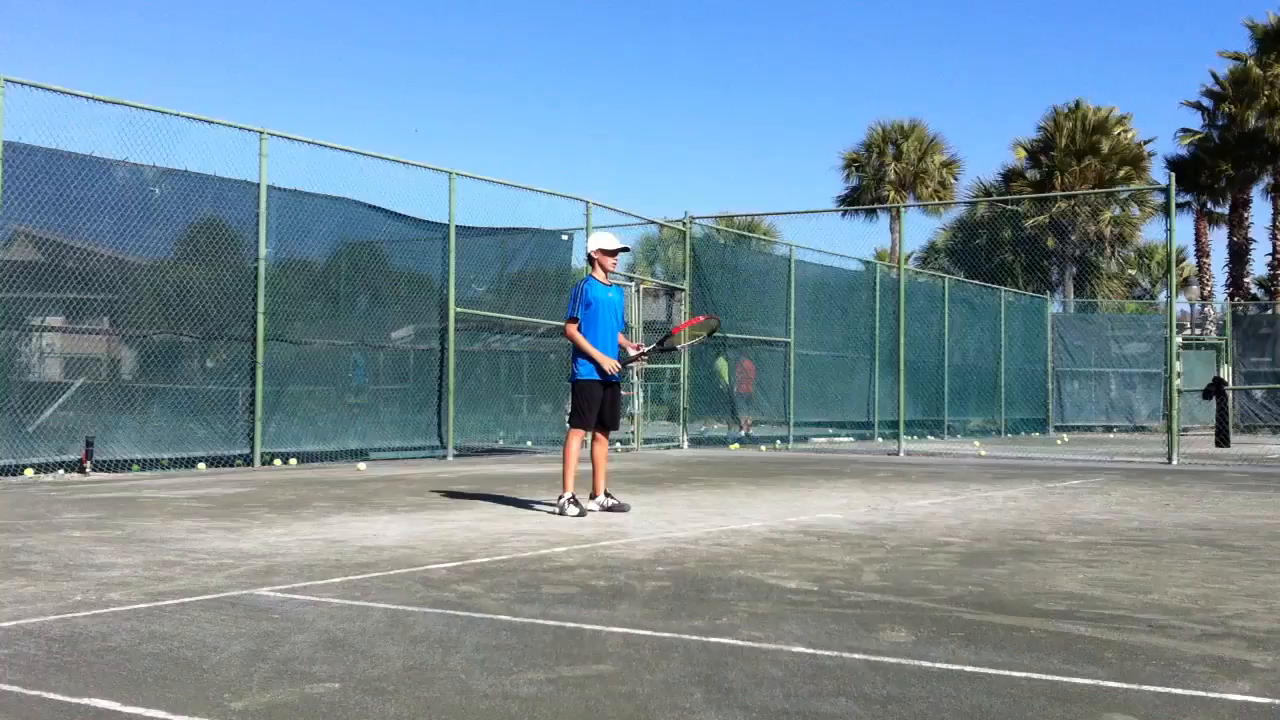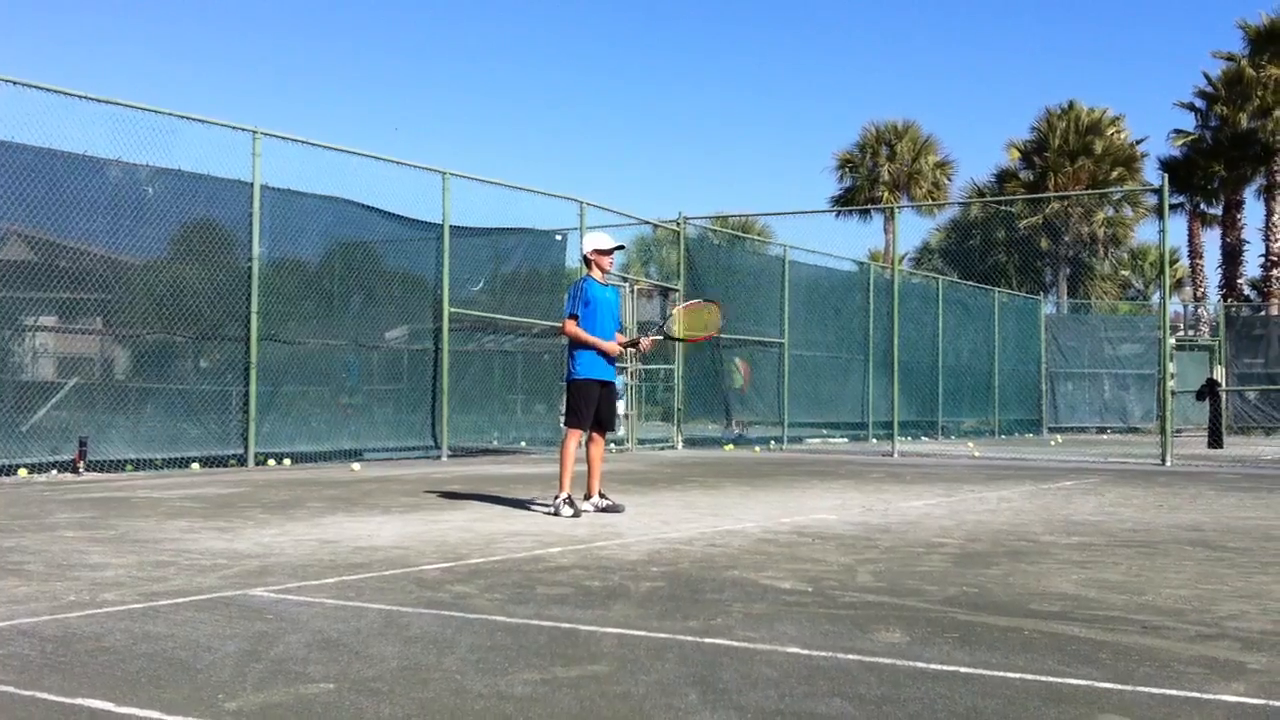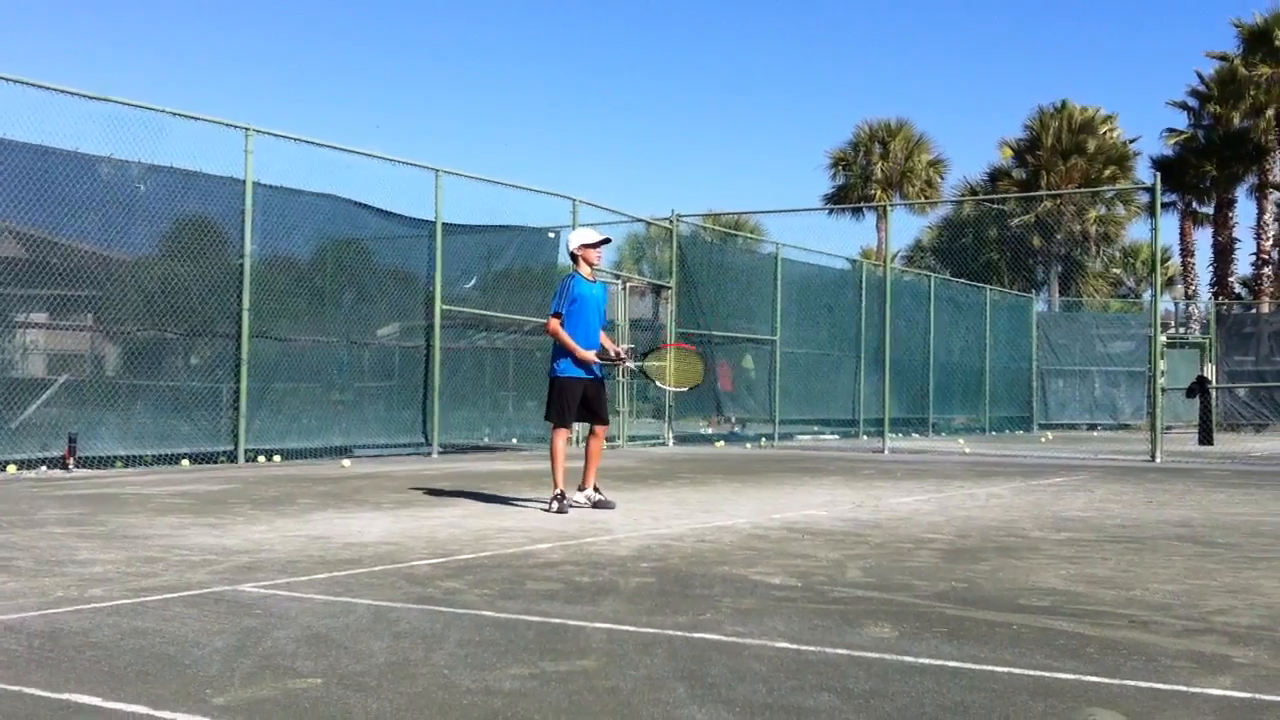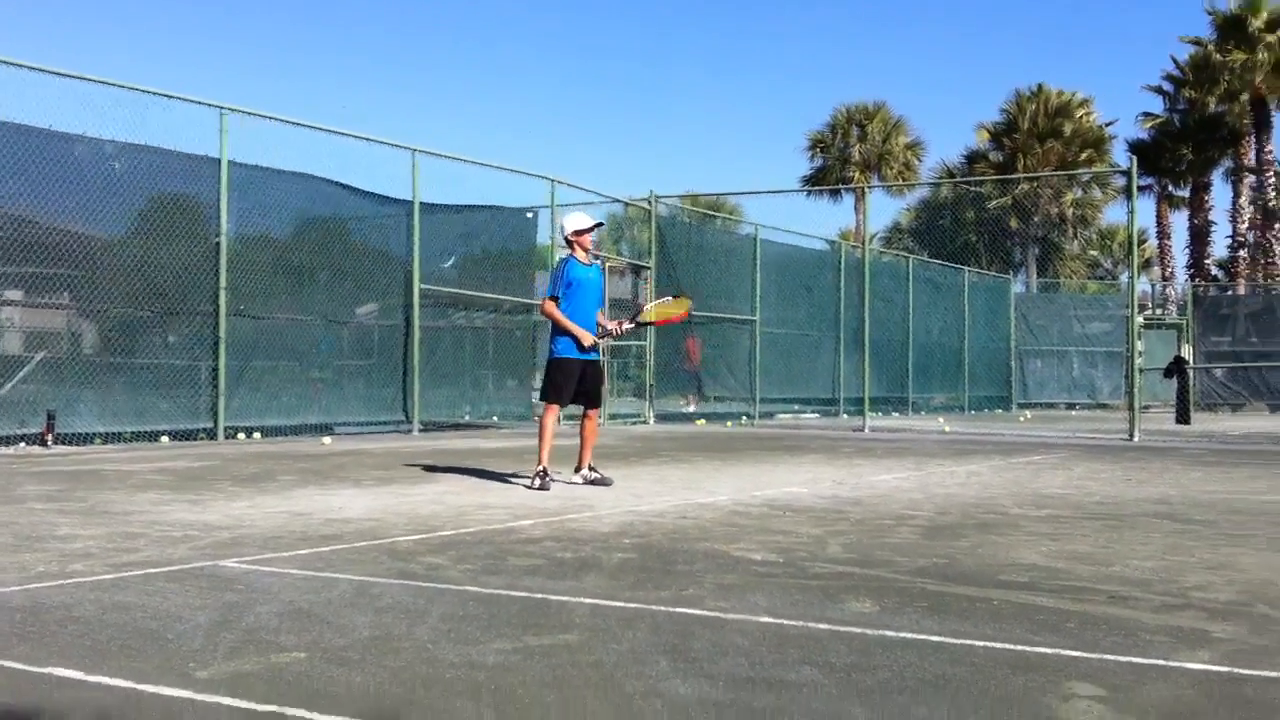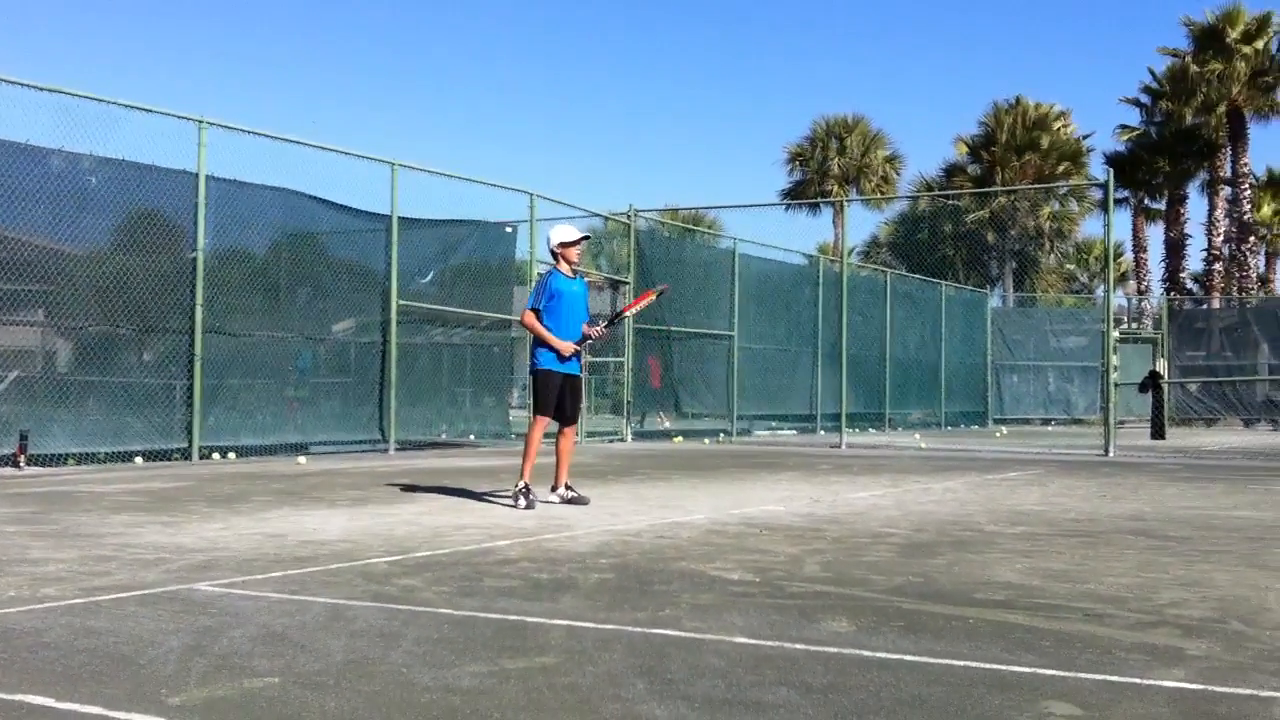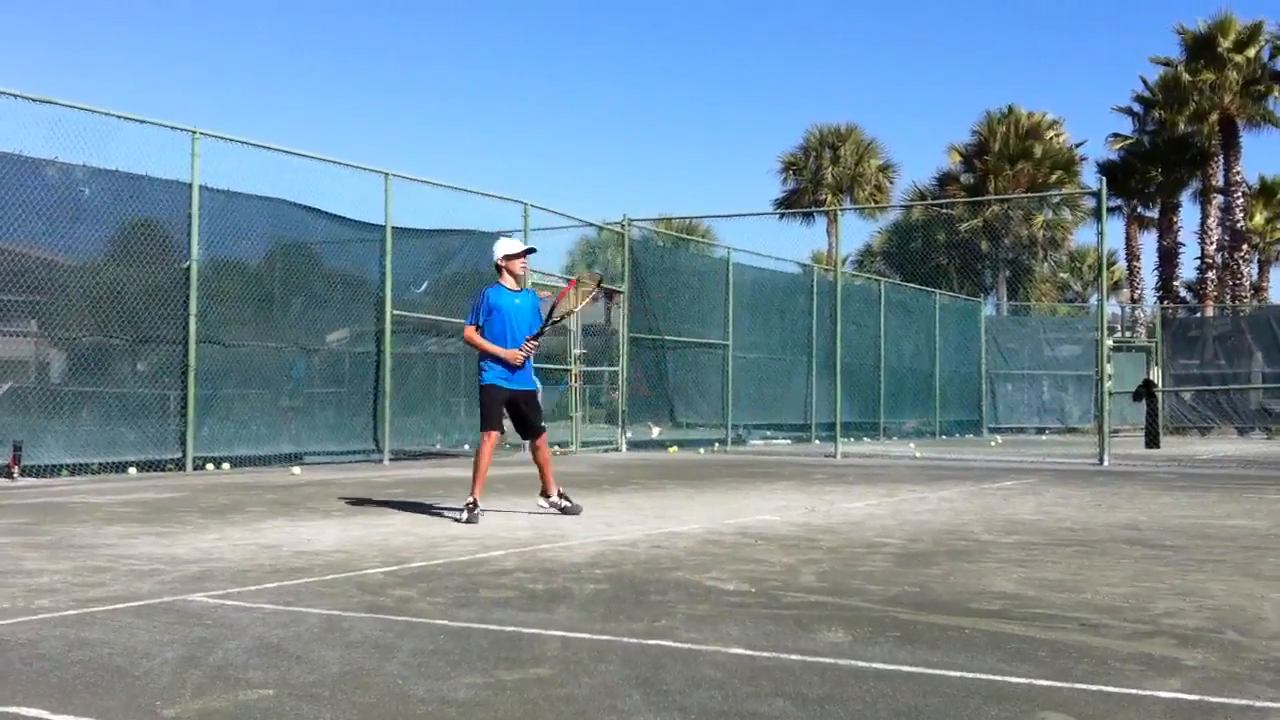
dt=0.5s
person 1, frame 1
left shoulder: (617, 293)
right shoulder: (584, 287)
right elbow: (570, 330)
left wrist: (628, 345)
right wrist: (600, 357)
left hip: (610, 374)
right hip: (587, 372)
left knee: (603, 433)
right knee: (578, 430)
left ankle: (599, 495)
right ankle: (567, 496)
person 1, frame 2
left shoulder: (613, 292)
right shoulder: (582, 286)
right elbow: (568, 327)
right wrist: (603, 345)
left hip: (607, 373)
right hip: (584, 371)
left knee: (598, 433)
right knee: (575, 430)
left ankle: (593, 496)
right ankle: (563, 496)
person 1, frame 3
left shoulder: (600, 288)
right shoulder: (570, 283)
right elbow: (552, 325)
left wrist: (610, 347)
right wrist: (580, 352)
left hip: (592, 371)
right hip: (568, 368)
left knee: (600, 425)
right knee: (562, 428)
left ankle: (587, 488)
right ankle: (558, 493)
person 1, frame 4
left shoulder: (597, 270)
right shoulder: (566, 267)
right elbow: (547, 307)
left wrist: (607, 324)
right wrist: (579, 332)
left hip: (590, 352)
right hip: (566, 349)
left knee: (593, 410)
right knee: (553, 406)
left ankle: (584, 468)
right ankle: (542, 468)
person 1, frame 5
left shoulder: (581, 284)
right shoulder: (549, 280)
right elbow: (527, 318)
left wrist: (591, 332)
right wrist: (557, 343)
left hip: (571, 365)
right hip: (548, 361)
left knee: (569, 426)
right knee: (542, 418)
left ankle: (561, 487)
right ankle: (523, 483)
person 1, frame 6
left shoulder: (531, 298)
right shoulder: (489, 295)
right elbow: (469, 334)
left wrist: (532, 347)
right wrist: (503, 353)
left hip: (524, 380)
right hip: (494, 378)
left knee: (539, 439)
right knee: (491, 435)
left ankle: (551, 494)
right ankle: (473, 500)
